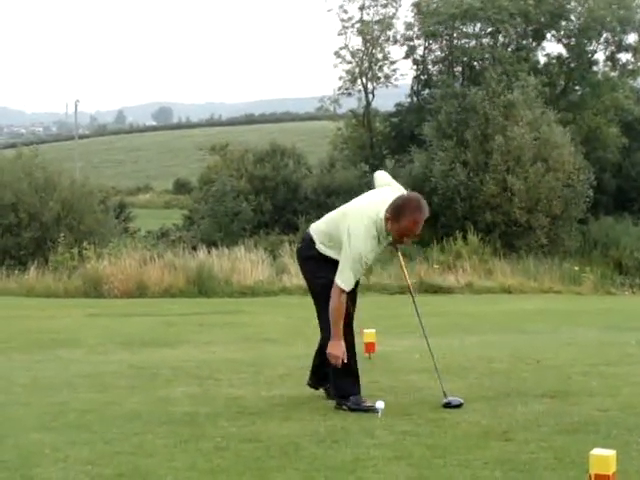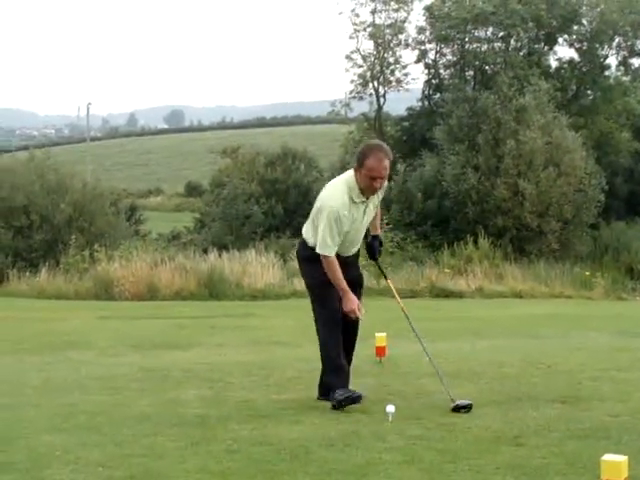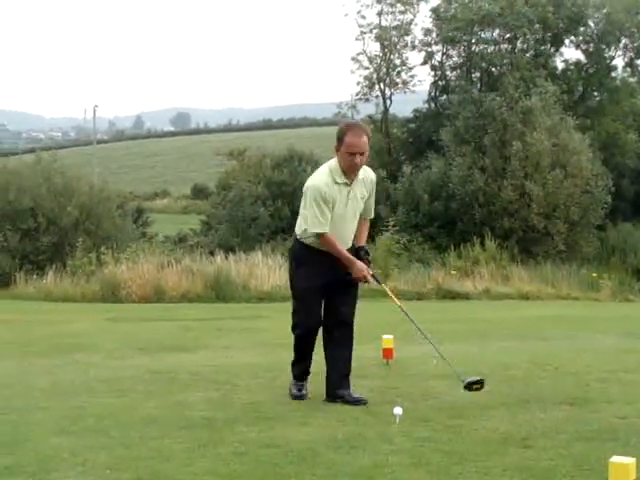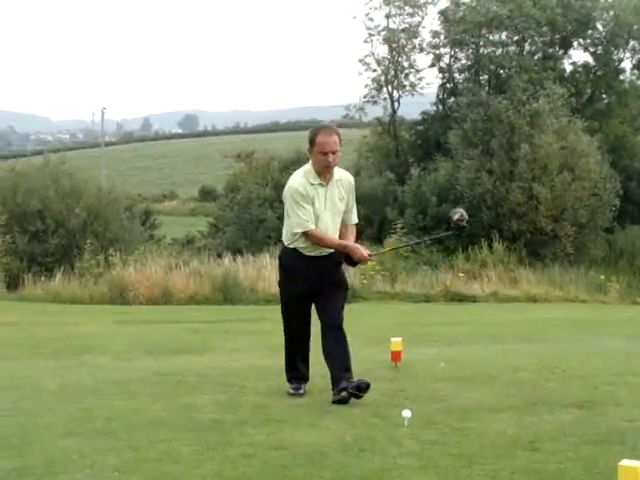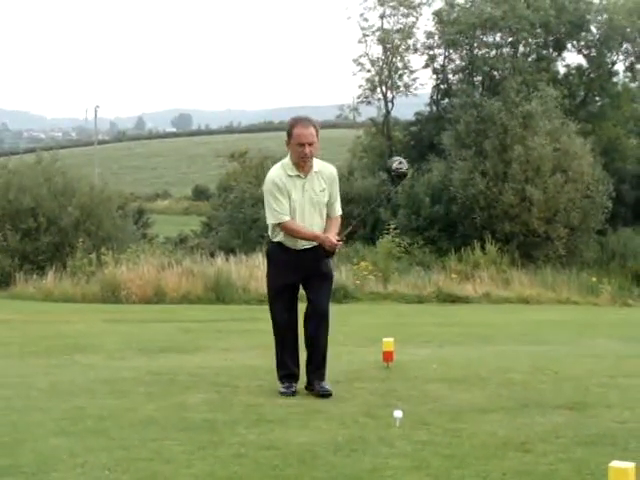
dt=0.3s
person 1, frame 1
left shoulder: (400, 197)
right shoulder: (362, 240)
left elbow: (379, 175)
right elbow: (339, 291)
right wrist: (336, 339)
left hip: (337, 250)
right hip: (317, 254)
left knee: (342, 317)
right knee: (339, 319)
left ankle: (321, 377)
right ankle: (347, 394)
person 1, frame 2
left shoulder: (379, 186)
right shoulder: (335, 201)
right elbow: (326, 254)
left wrist: (375, 238)
right wrist: (346, 295)
left hip: (349, 256)
right hip: (316, 256)
left knee: (350, 322)
right knee: (330, 319)
left ankle: (334, 386)
right ankle: (335, 387)
person 1, frame 3
left shoulder: (368, 178)
right shoulder: (319, 184)
right elbow: (321, 234)
left wrist: (360, 248)
right wrist: (352, 264)
left hip: (343, 254)
right hip: (309, 255)
left knee: (342, 322)
right knee: (308, 321)
left ankle: (338, 387)
right ankle: (299, 377)
person 1, frame 4
left shoulder: (347, 180)
right shoulder: (296, 185)
left elbow: (349, 221)
right elbow: (309, 231)
left wrist: (352, 248)
right wrist: (347, 247)
left hip: (330, 261)
right hip: (297, 261)
left knee: (334, 322)
right knee: (296, 325)
left ankle: (343, 383)
right ankle: (296, 379)
person 1, frame 5
left shoulder: (329, 172)
right shoulder: (275, 178)
left elbow: (334, 213)
right elbow: (284, 223)
left wrist: (330, 238)
right wrist: (319, 237)
left hip: (317, 256)
right hip: (283, 255)
left knee: (319, 314)
right knee: (284, 320)
left ankle: (316, 378)
right ankle: (288, 378)
